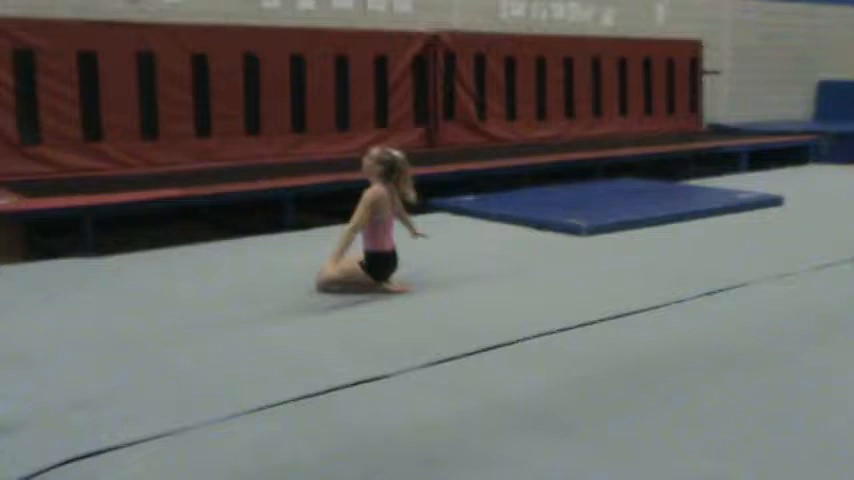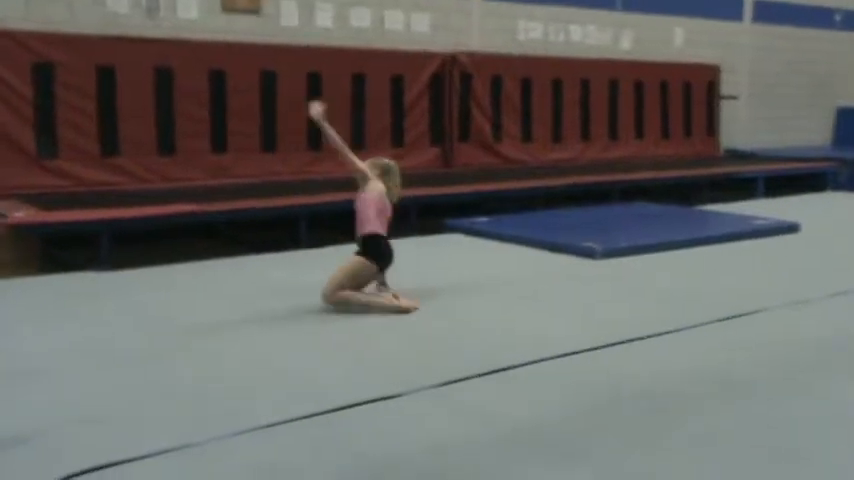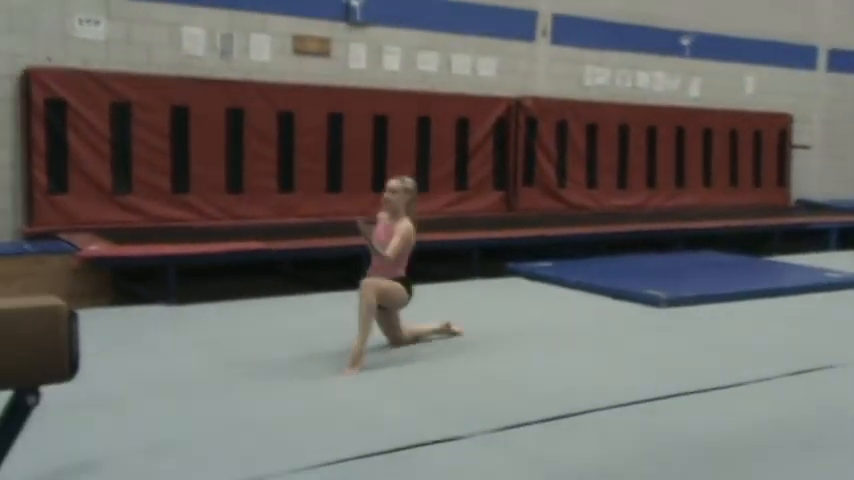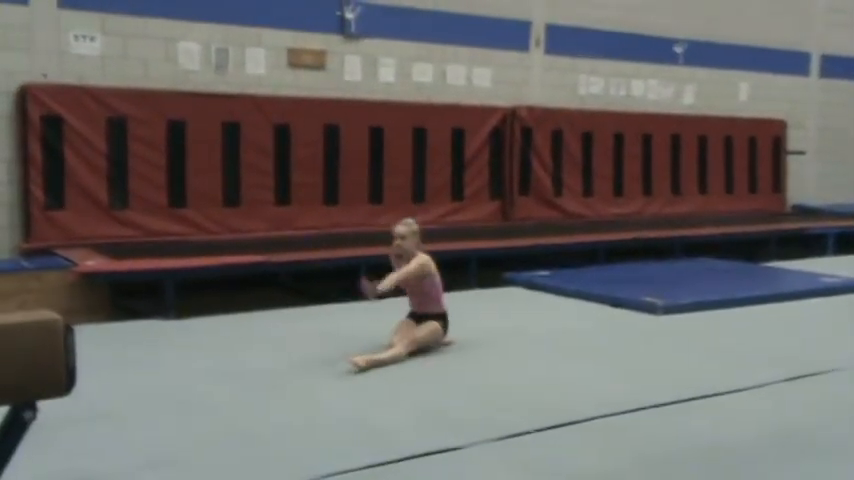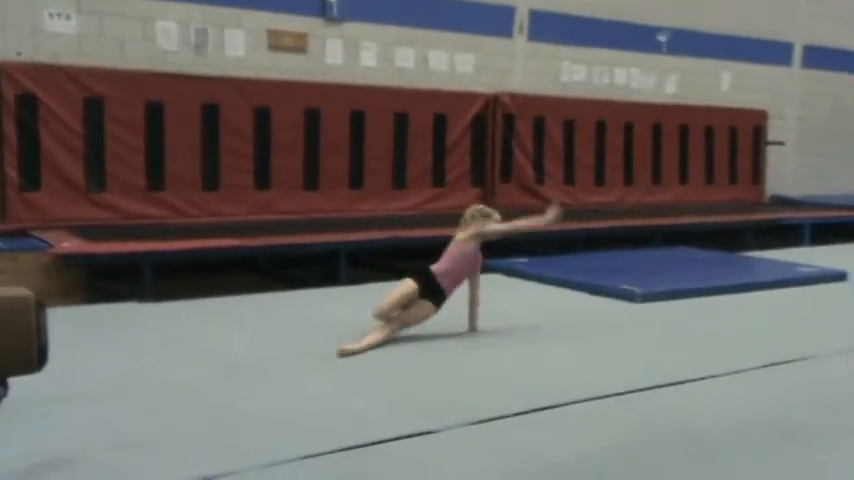
dt=1s
person 1, frame 1
left shoulder: (373, 194)
right shoulder: (389, 190)
left elbow: (353, 228)
right elbow: (400, 213)
left wrist: (332, 262)
right wrist: (413, 230)
left hip: (379, 261)
right hip: (387, 257)
left knee: (323, 281)
left ankle: (380, 286)
right ankle: (379, 281)
person 1, frame 2
left shoulder: (372, 179)
right shoulder: (382, 197)
left elbow: (344, 151)
left wrist: (321, 121)
right wrist: (380, 280)
left hip: (372, 246)
right hip: (382, 250)
left knee: (330, 296)
right knee: (346, 289)
left ankle: (389, 302)
right ankle: (386, 296)
person 1, frame 3
left shoulder: (405, 227)
right shoulder: (381, 217)
left elbow: (388, 257)
left wrist: (368, 236)
left hip: (398, 288)
right hip: (380, 291)
left knee: (367, 285)
right knee: (397, 338)
left ankle: (358, 353)
right ankle: (440, 328)
person 1, frame 4
left shoulder: (422, 261)
right shoulder: (397, 260)
left elbow: (400, 275)
left wrist: (379, 288)
left hip: (436, 319)
right hip: (415, 315)
left knee: (408, 343)
right knee: (396, 342)
right ankle: (428, 341)
person 1, frame 5
left shoulder: (477, 255)
right shoulder: (471, 232)
left elbow: (474, 291)
right elbow: (508, 227)
left wrist: (472, 324)
right wrist: (543, 220)
left hip: (437, 295)
right hip: (424, 280)
left knee: (395, 325)
right knee: (381, 313)
